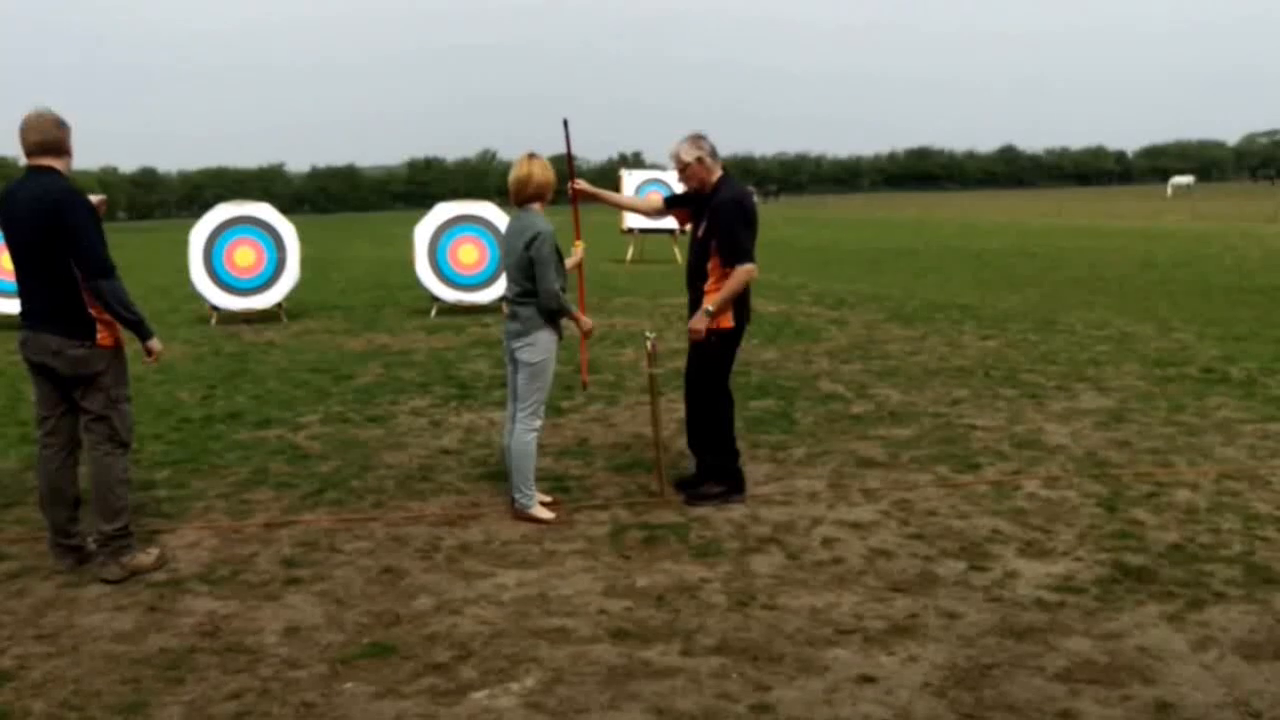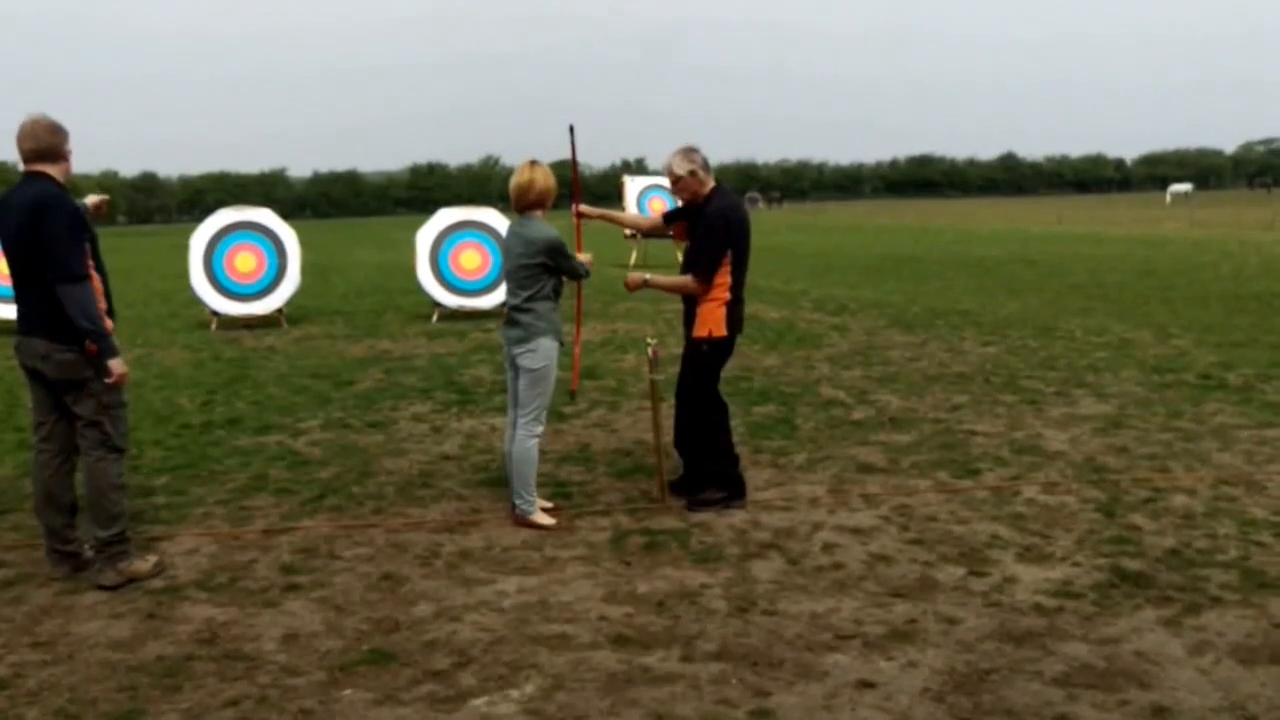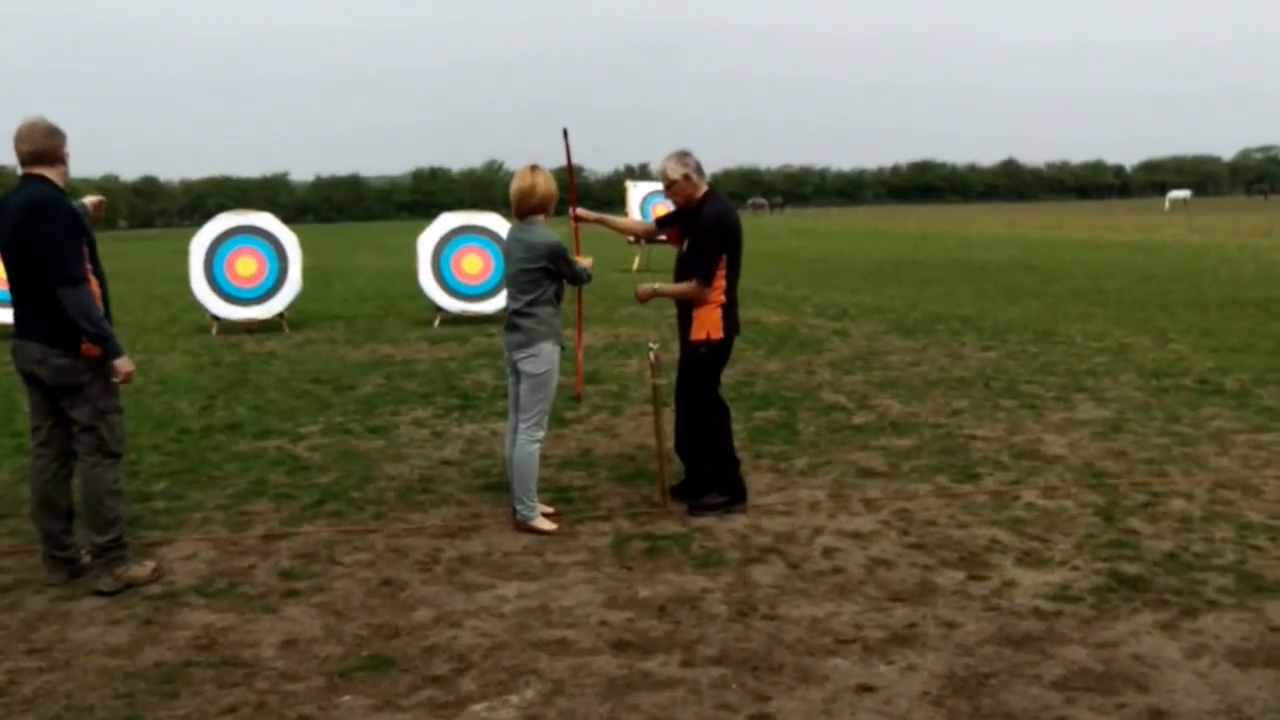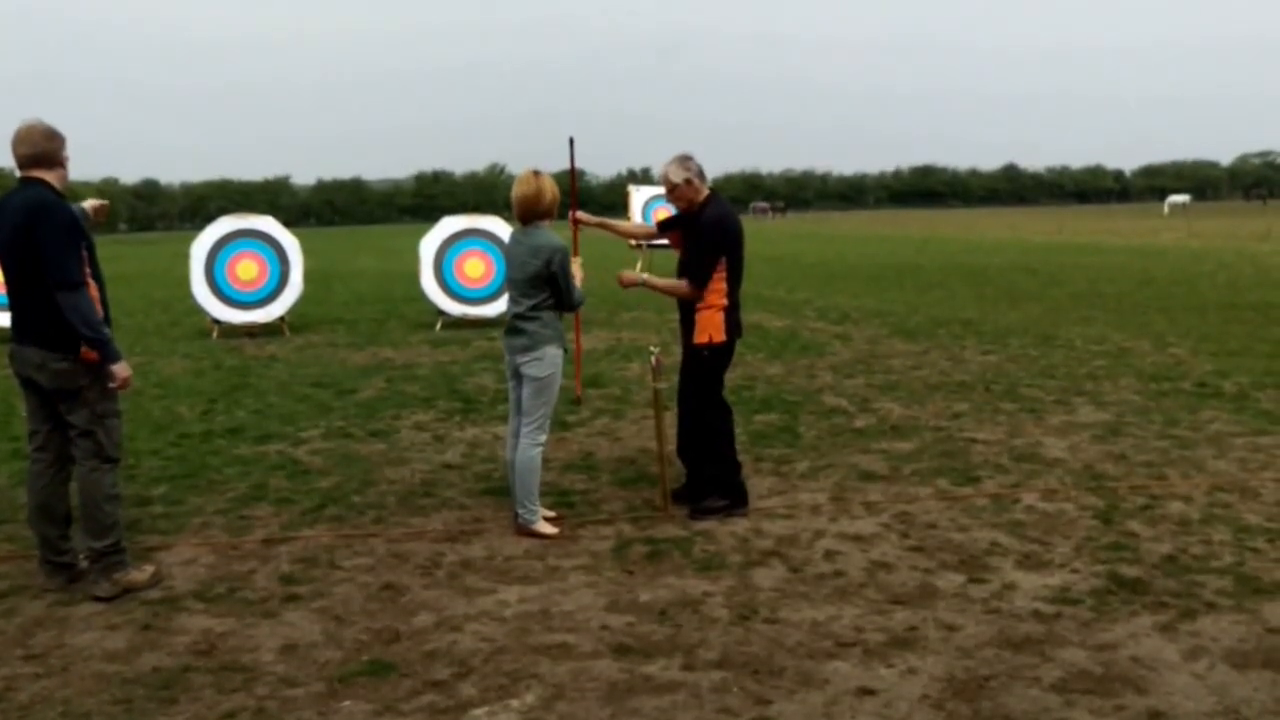
dt=0.5s
person 1, frame 1
right shoulder: (66, 197)
right elbow: (100, 276)
right wrist: (144, 332)
right hip: (84, 341)
left knee: (55, 440)
right knee: (108, 441)
left ankle: (66, 544)
right ankle: (117, 551)
person 1, frame 2
right shoulder: (55, 202)
right elbow: (72, 285)
left wrist: (81, 212)
right wrist: (107, 348)
right hip: (74, 347)
left knee: (52, 446)
right knee: (103, 446)
left ankle: (63, 552)
right ankle: (113, 557)
person 1, frame 3
right shoulder: (52, 205)
right elbow: (72, 287)
left wrist: (80, 213)
right wrist: (112, 348)
right hip: (72, 351)
left knee: (49, 451)
right knee: (99, 452)
left ankle: (59, 558)
right ankle: (109, 563)
person 1, frame 4
right shoulder: (50, 208)
right elbow: (70, 292)
left wrist: (79, 216)
right wrist: (110, 354)
right hip: (70, 356)
left knee: (46, 456)
right knee: (97, 457)
left ankle: (57, 563)
right ankle: (109, 568)
person 2, frame 1
left shoulder: (515, 225)
right shoulder: (541, 230)
right elbow: (549, 295)
left wrist: (569, 263)
right wrist: (579, 318)
left hip: (515, 328)
right hip: (536, 332)
left knee: (516, 415)
right knee: (529, 419)
left ankle: (521, 490)
right ankle: (524, 501)
person 2, frame 2
left shoulder: (515, 231)
right shoulder: (546, 236)
right elbow: (576, 271)
left wrist: (570, 264)
right wrist: (585, 263)
left hip: (515, 334)
right hip: (537, 338)
left knee: (516, 421)
right knee: (530, 425)
left ankle: (522, 496)
right ankle: (525, 507)
person 2, frame 3
left shoulder: (514, 236)
right shoulder: (547, 241)
right elbow: (577, 276)
left wrist: (571, 267)
right wrist: (586, 266)
left hip: (515, 339)
right hip: (539, 343)
left knee: (517, 426)
right knee: (532, 430)
left ankle: (523, 501)
right ankle: (527, 513)
person 2, frame 4
left shoulder: (515, 240)
right shoulder: (554, 246)
right elbow: (570, 302)
left wrist: (564, 272)
right wrist: (578, 279)
left hip: (515, 343)
right hip: (542, 347)
left knee: (517, 430)
right knee: (534, 434)
left ankle: (524, 505)
right ankle: (528, 517)
person 3, frame 1
left shoulder: (730, 201)
right shoulder: (705, 196)
left elbow: (746, 269)
right elbow: (651, 206)
left wrist: (708, 311)
right wrist: (594, 192)
left hip: (720, 316)
right hip: (708, 311)
left knee: (710, 392)
right knee: (699, 390)
left ankle: (727, 479)
right ankle: (708, 470)
person 3, frame 2
left shoulder: (719, 213)
right shoulder: (703, 206)
left elbow: (696, 283)
right elbow: (653, 224)
left wrist: (645, 280)
right wrist: (600, 214)
left hip: (715, 321)
right hip: (703, 319)
left knee: (703, 398)
right knee: (689, 396)
left ankle: (727, 484)
right ankle: (697, 473)
person 3, frame 3
left shoulder: (714, 217)
right shoulder: (694, 211)
left elbow: (700, 288)
right elbow: (646, 229)
left wrist: (654, 290)
right wrist: (595, 218)
left hip: (711, 325)
right hip: (697, 324)
left knee: (705, 402)
right knee: (689, 401)
left ankle: (728, 489)
right ankle: (699, 479)
person 3, frame 4
left shoulder: (714, 220)
right shoulder: (697, 215)
left elbow: (688, 287)
right elbow: (649, 231)
left wrist: (640, 279)
right wrist: (596, 221)
left hip: (713, 328)
right hip: (700, 326)
left knee: (708, 405)
right knee: (691, 404)
left ankle: (729, 492)
right ankle: (701, 482)
